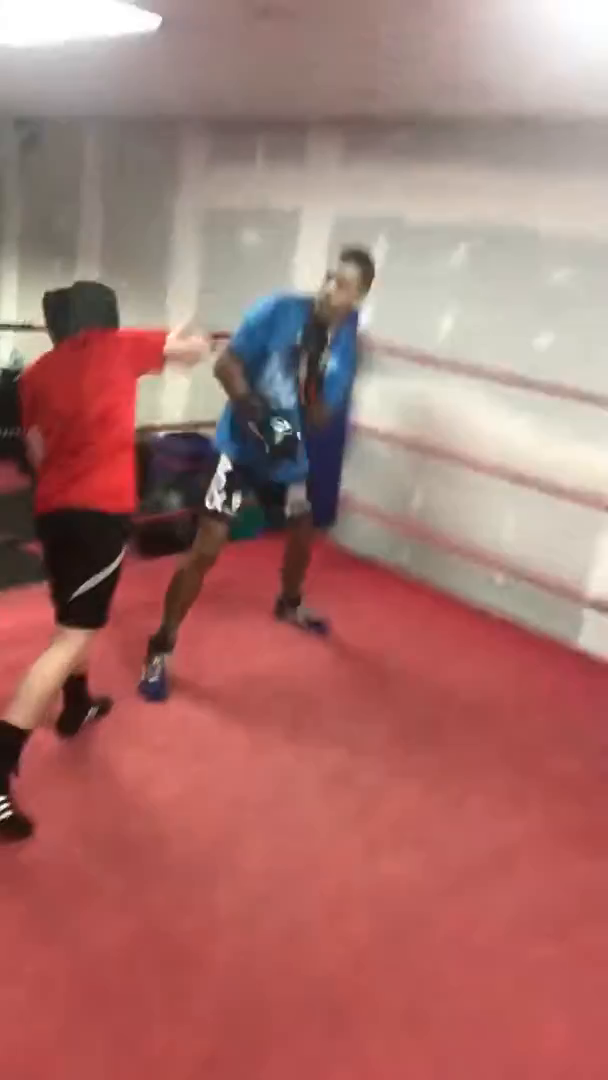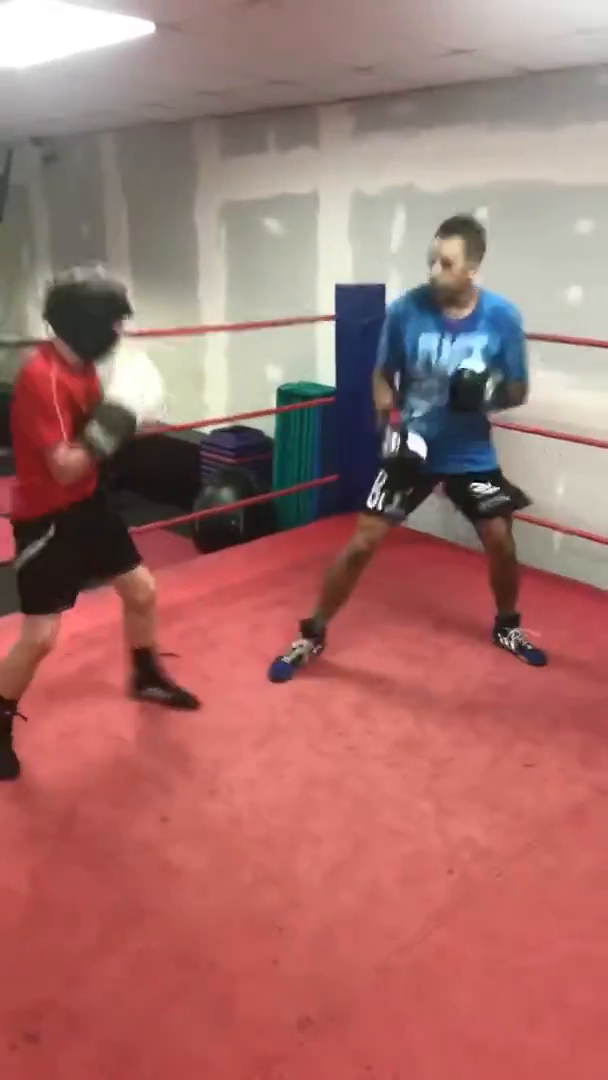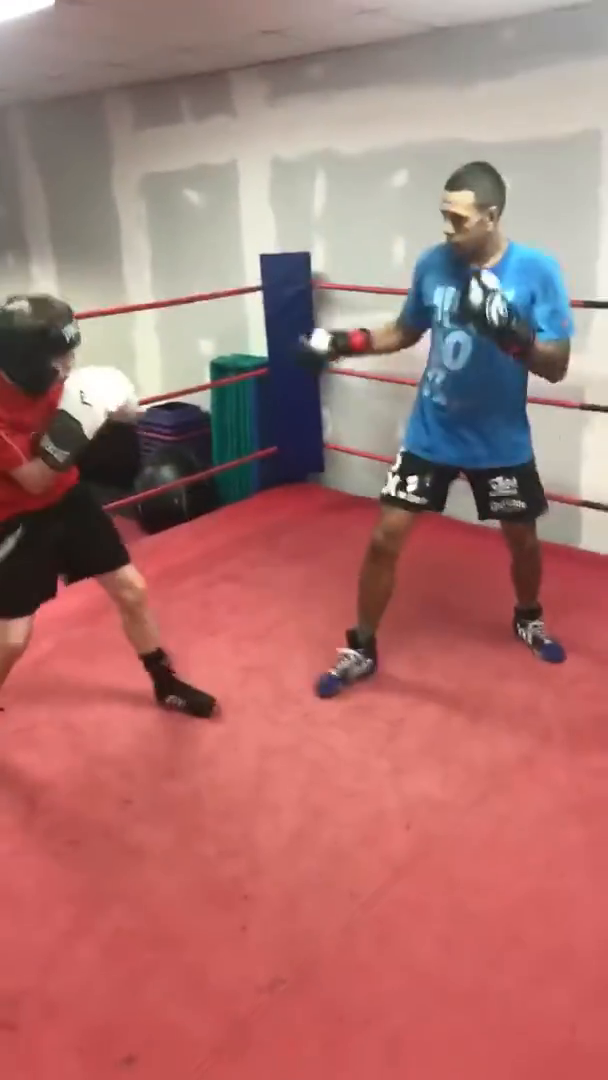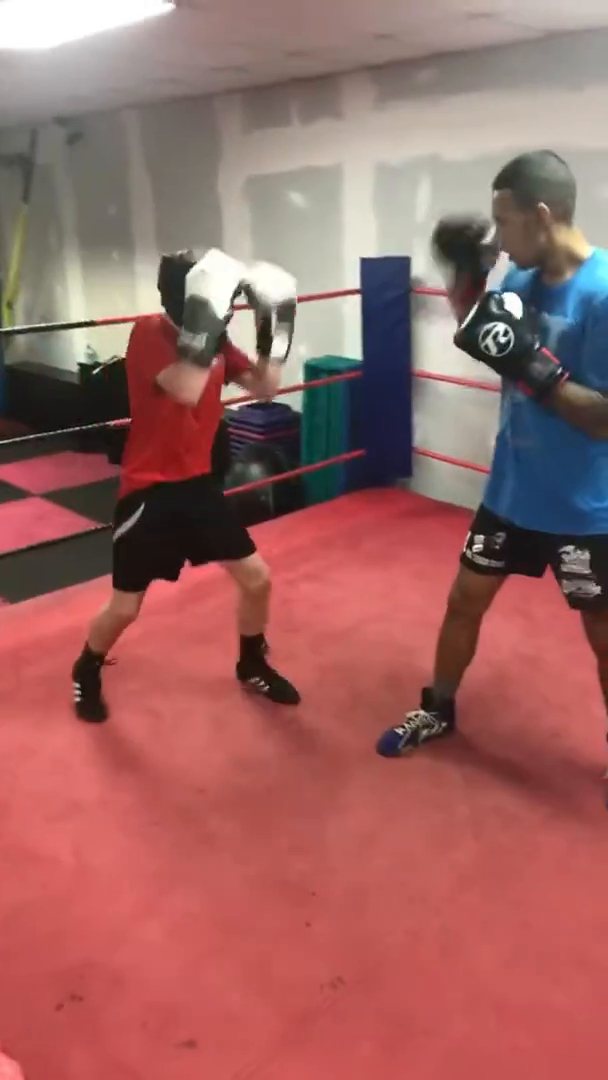
dt=1s
person 1, frame 1
left shoulder: (345, 348)
right shoulder: (280, 311)
left elbow: (319, 419)
right elbow: (227, 364)
left wrist: (313, 366)
right wrist: (255, 413)
left hip: (287, 457)
right hip: (241, 446)
left knee: (302, 537)
right knee: (206, 550)
left ankle: (290, 604)
right ankle: (161, 648)
person 1, frame 2
left shoulder: (502, 317)
right shoulder: (406, 310)
left elbow: (518, 391)
right elbow: (383, 376)
left wrist: (493, 393)
right wrist: (392, 424)
left hip: (470, 453)
right hip: (411, 448)
left knee: (501, 544)
right knee: (361, 546)
left ankle: (507, 627)
right ankle: (310, 636)
person 1, frame 3
left shoulder: (537, 271)
right shoulder: (434, 263)
left elbow: (556, 366)
right elbow: (407, 331)
left wrist: (511, 331)
right wrist: (348, 342)
left hip: (502, 441)
right hip: (432, 434)
left knee: (523, 541)
right knee: (386, 539)
left ankle: (528, 618)
right ankle: (361, 650)
person 1, frame 4
right shoulder: (522, 278)
right elbow: (472, 343)
left wrist: (531, 363)
right wrist: (463, 269)
right hip: (512, 489)
right knee: (465, 601)
right ankle: (438, 710)
person 2, frame 1
right shoulder: (117, 346)
right elbow: (191, 348)
right wrist: (202, 340)
left hip: (53, 510)
right hip: (102, 510)
left knee: (77, 616)
right knee: (72, 638)
left ankle: (75, 706)
person 2, frame 2
left shoulder: (79, 363)
right elbow: (64, 468)
left wrist: (120, 409)
right wrist: (114, 420)
left hip: (87, 501)
right hip: (45, 519)
left knee: (141, 589)
left ankle: (147, 677)
person 2, frame 3
left shoulder: (48, 375)
right elbow: (34, 480)
left wrist: (112, 400)
right wrist: (74, 423)
left hip: (71, 499)
left knee: (131, 590)
left ankle: (165, 683)
person 2, frame 4
left shoulder: (214, 341)
right shoulder: (148, 333)
left elbow: (265, 388)
right elbow: (186, 390)
right wrist: (205, 318)
left hip: (199, 484)
right hip: (149, 490)
left knee: (256, 577)
right knee: (126, 606)
left ankle: (253, 665)
right ankle: (86, 674)
